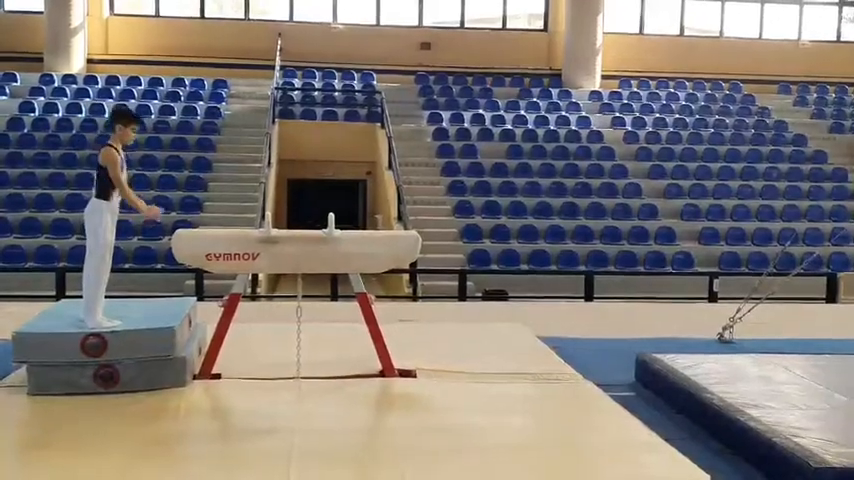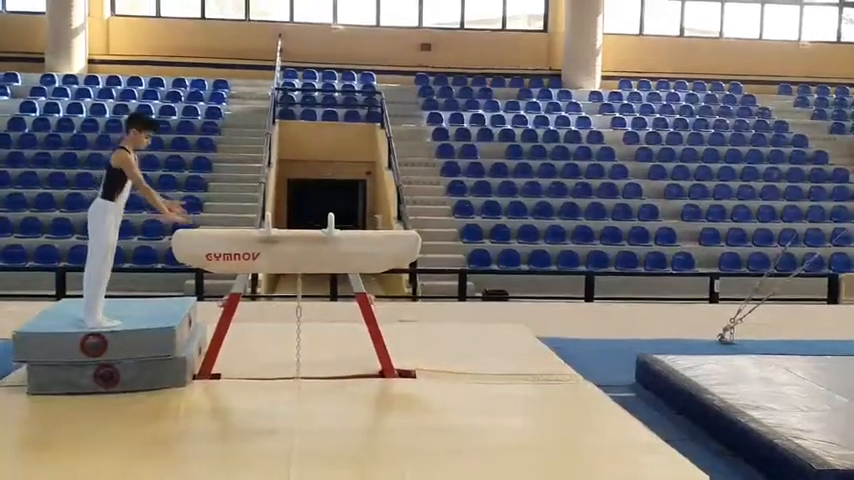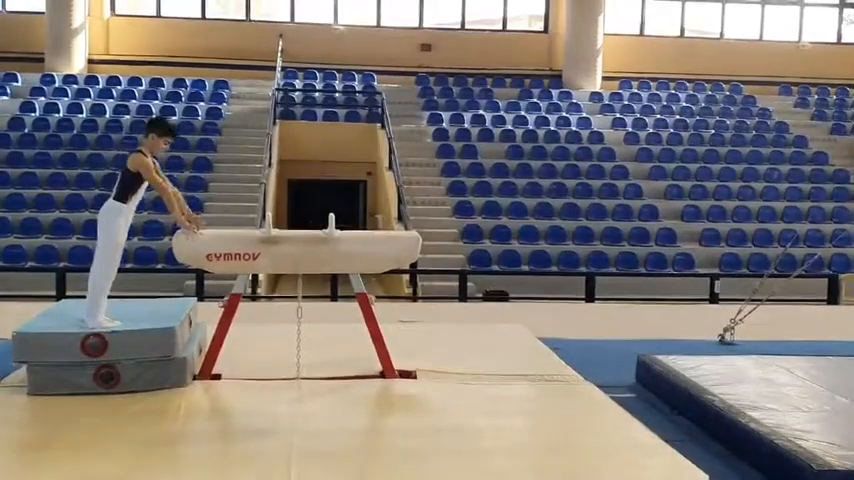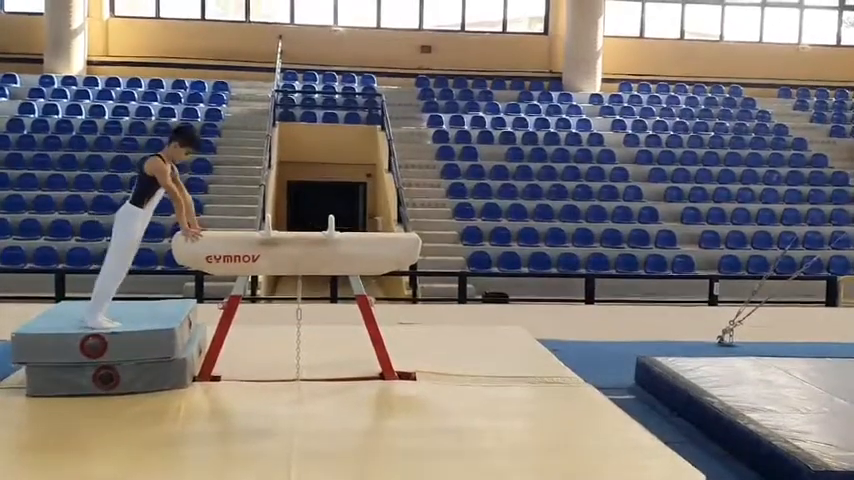
dt=0.2s
person 1, frame 1
left shoulder: (119, 152)
right shoulder: (109, 152)
left elbow: (123, 187)
right elbow: (121, 188)
left wrist: (144, 206)
right wrist: (144, 209)
left hip: (108, 211)
right hip: (101, 210)
left knee: (100, 263)
right knee: (98, 262)
left ankle: (92, 313)
right ankle: (93, 317)
person 1, frame 2
left shoulder: (130, 155)
right shoulder: (123, 155)
left elbow: (141, 187)
right elbow: (143, 188)
left wrist: (167, 203)
right wrist: (166, 213)
left hip: (112, 212)
right hip: (105, 211)
left knee: (102, 264)
right knee: (99, 263)
left ankle: (93, 313)
right ankle: (93, 316)
person 1, frame 3
left shoulder: (150, 161)
right shoulder: (140, 159)
left elbow: (170, 188)
right elbow: (163, 191)
left wrist: (189, 214)
right wrist: (180, 220)
left hip: (122, 214)
right hip: (116, 214)
left knee: (108, 264)
right knee: (106, 264)
left ankle: (95, 313)
right ankle: (94, 316)
person 1, frame 4
left shoulder: (170, 169)
right shoulder: (157, 164)
left elbow: (185, 196)
right elbow: (175, 197)
left wrist: (194, 225)
right wrist: (184, 228)
left hip: (137, 219)
right hip: (132, 217)
left knee: (118, 266)
right knee: (116, 266)
left ankle: (96, 313)
right ankle: (94, 315)
